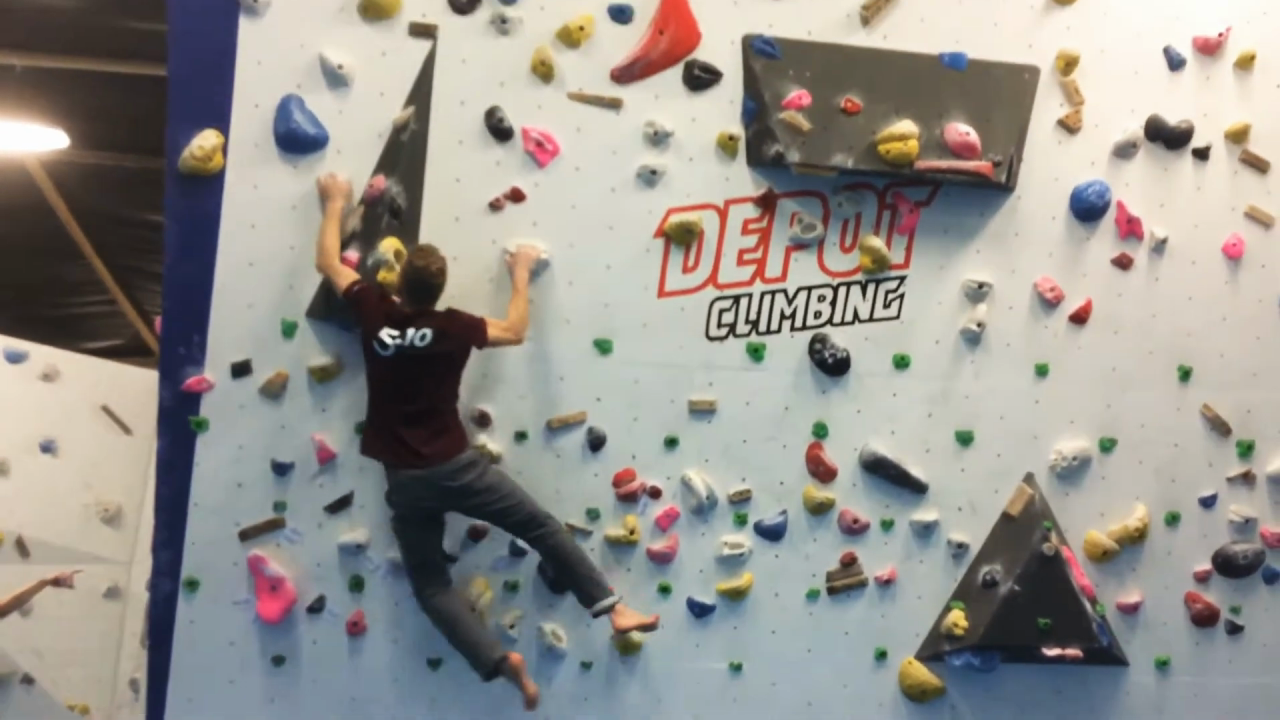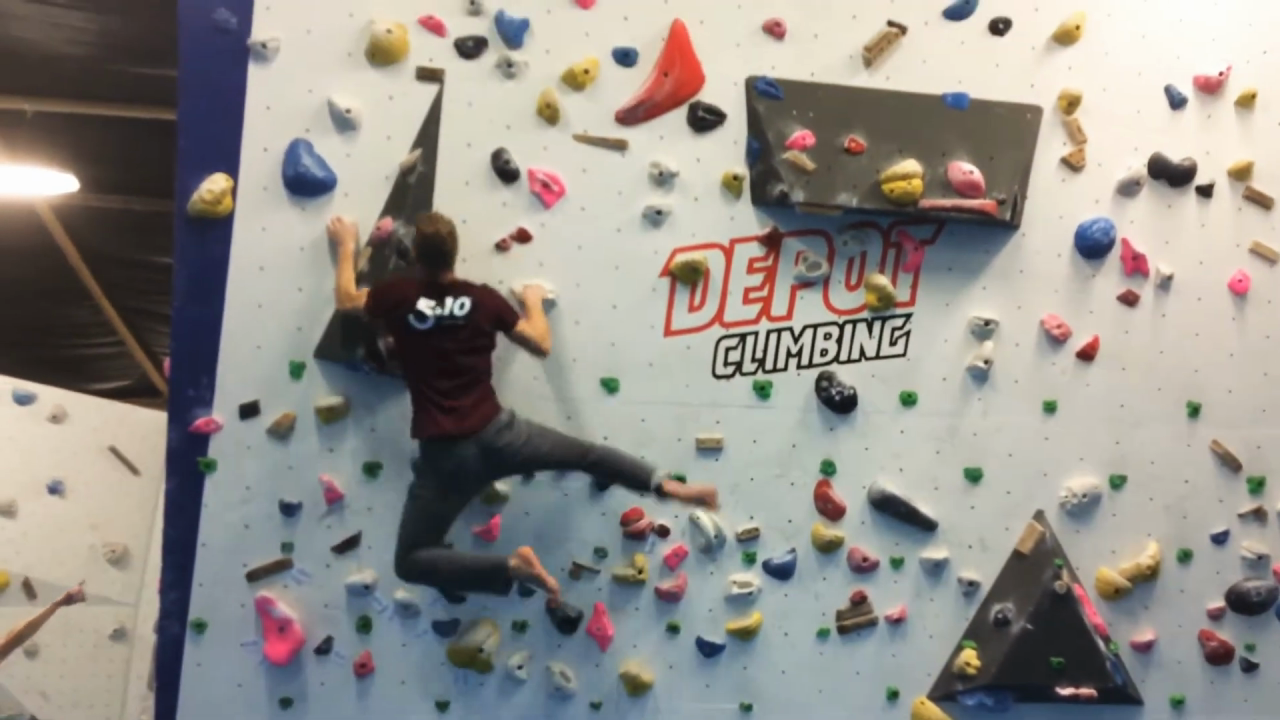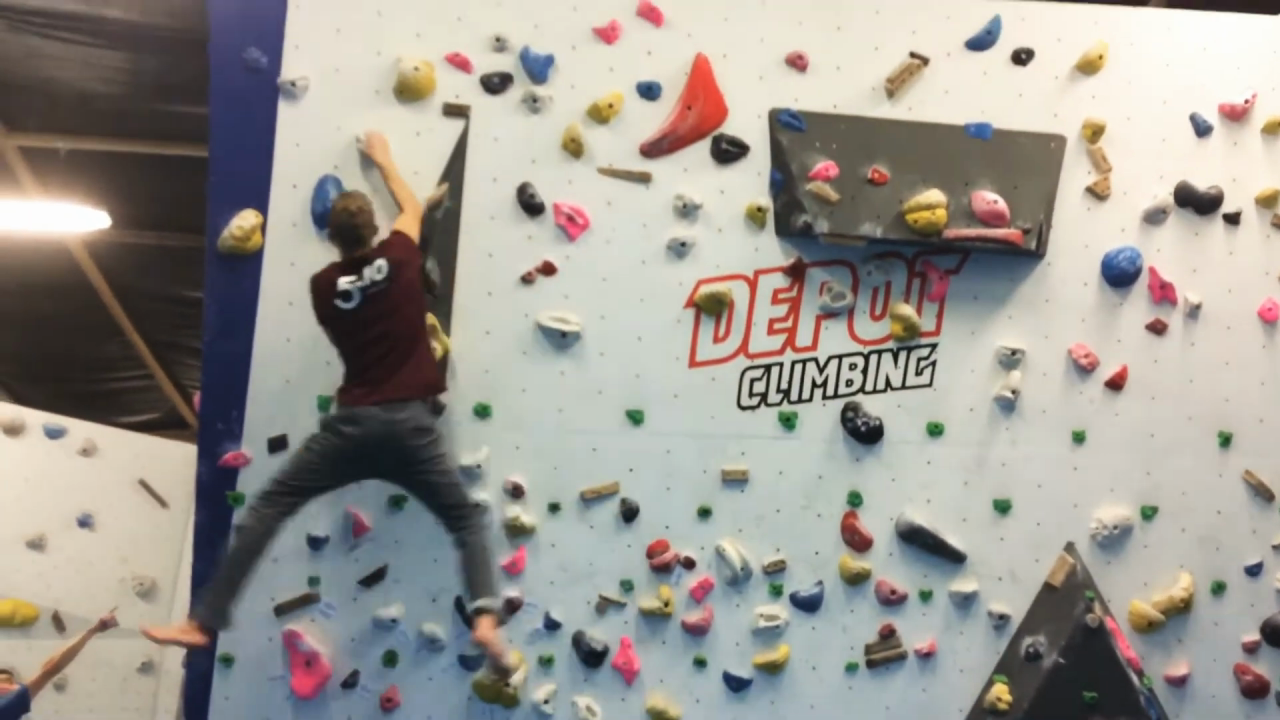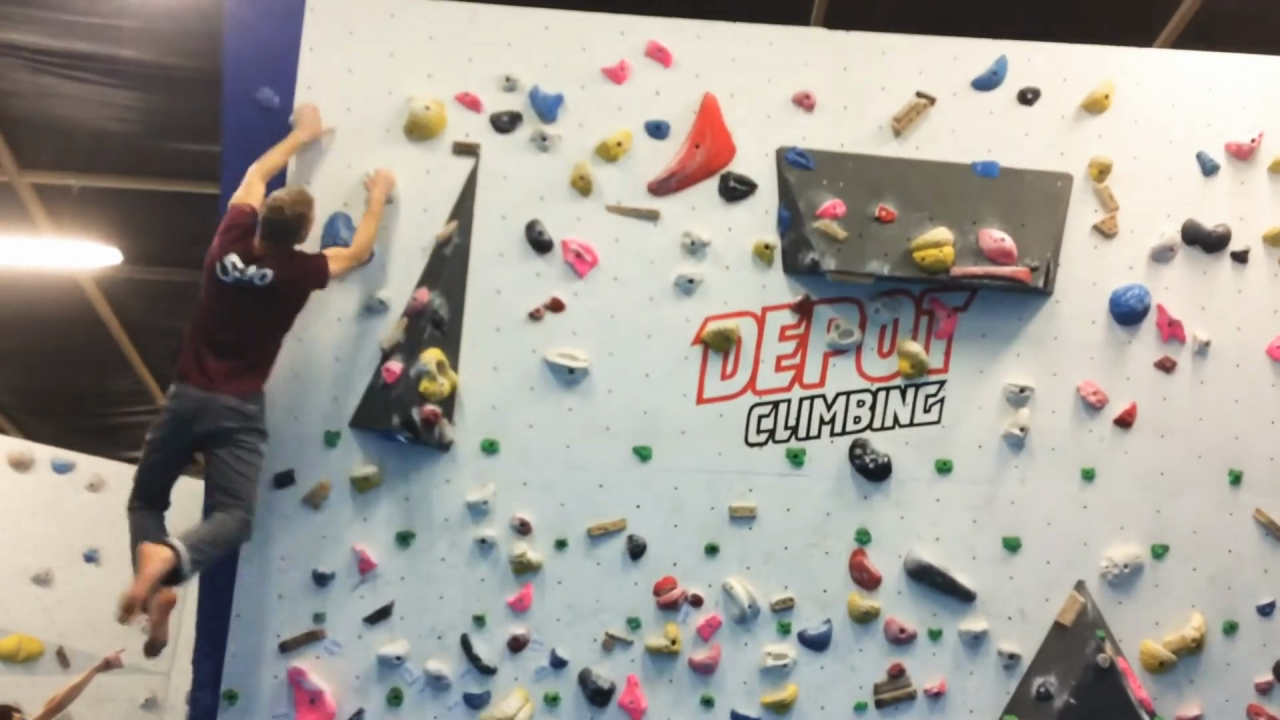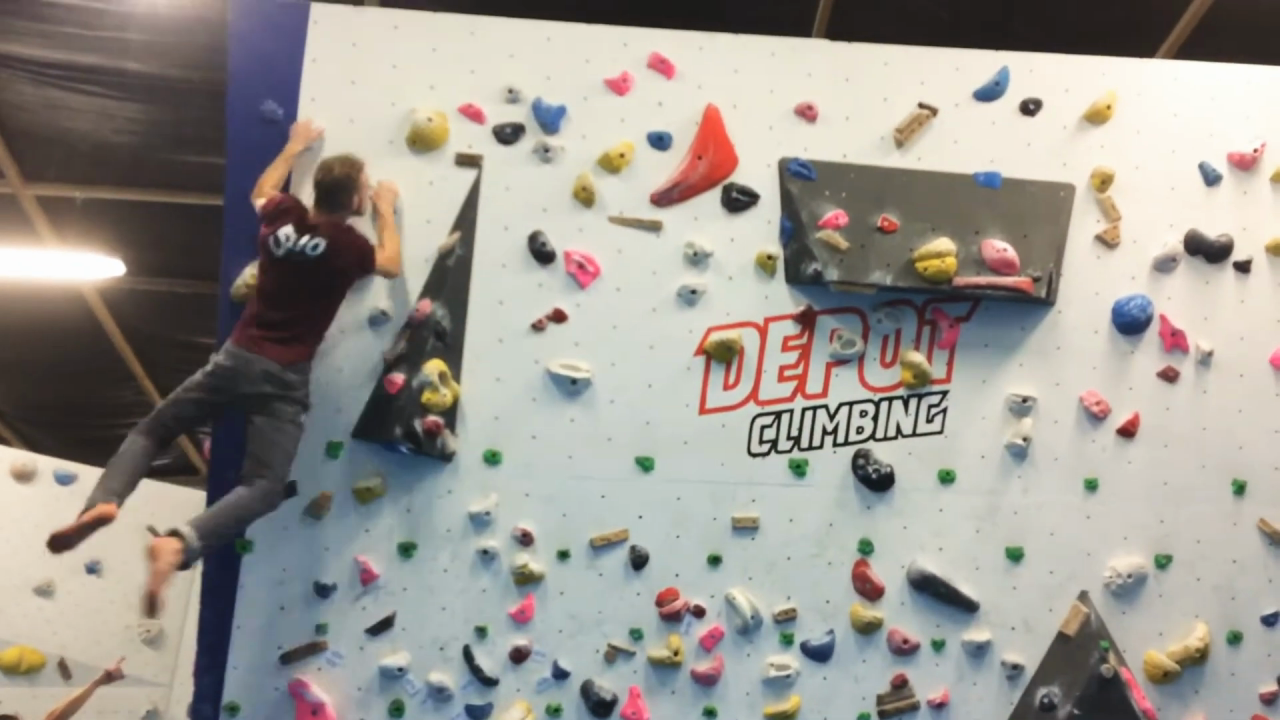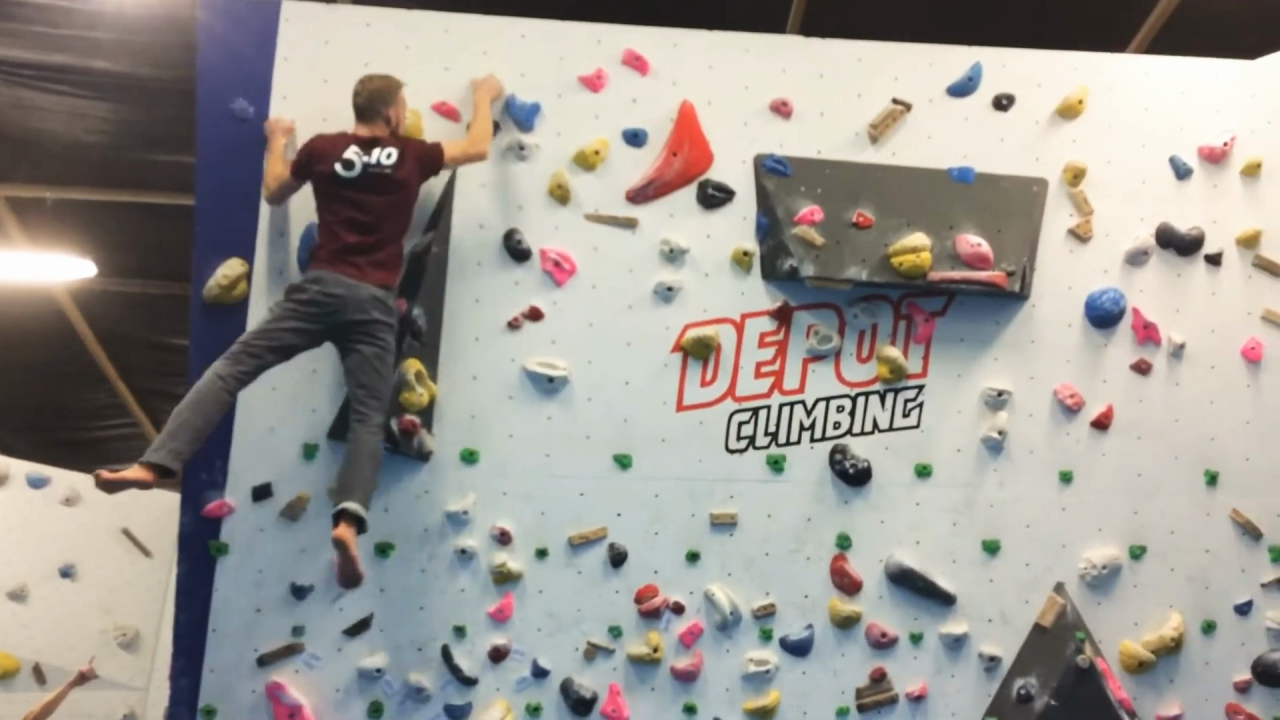
dt=0.4s
person 1, frame 1
left shoulder: (372, 310)
right shoulder: (454, 328)
left elbow: (328, 262)
right elbow: (515, 330)
left wrist: (335, 204)
right wrist: (521, 276)
left hip: (406, 480)
right hip: (459, 467)
left knee: (432, 587)
right knee: (543, 529)
left ankle: (503, 658)
right ankle: (615, 609)
person 1, frame 2
left shoulder: (398, 296)
right shoulder: (484, 300)
left elbow: (345, 300)
right elbow: (542, 345)
left wrist: (346, 249)
right wrist: (535, 305)
left hip: (444, 453)
right hip: (498, 433)
left knee: (412, 559)
right knee: (588, 455)
left ankle: (512, 566)
right ankle: (670, 487)
person 1, frame 3
left shoulder: (322, 285)
right shoulder: (399, 256)
right elbow: (412, 208)
right wrist: (382, 159)
left hip: (356, 424)
right hip: (414, 423)
left knee: (268, 508)
right knee: (466, 516)
left ankle: (202, 624)
right ankle: (484, 617)
person 1, frame 4
left shoulder: (231, 237)
right shoulder: (300, 270)
left elbow: (254, 174)
right elbow: (360, 251)
left wrist: (298, 136)
right wrist: (376, 199)
left hip: (185, 398)
right hip: (237, 410)
left knee: (146, 502)
right knee: (234, 517)
left ankle: (161, 590)
right ankle: (166, 557)
person 1, frame 5
left shoulder: (280, 220)
right shoulder: (347, 244)
left elbow: (264, 193)
right elbow: (393, 265)
left wrist: (294, 147)
right wrist: (387, 212)
left hip: (236, 359)
right hip: (283, 378)
left knee: (150, 430)
right knee: (264, 486)
left ankle: (104, 502)
right ankle: (179, 544)
person 1, frame 6
left shoulder: (323, 148)
right shoulder: (411, 155)
left elbow: (273, 192)
right elbow: (478, 147)
left wrist: (276, 142)
right wrist: (483, 98)
left hip: (320, 287)
right hip: (374, 301)
left knee: (230, 369)
right knee: (368, 420)
left ankle: (154, 465)
right ankle: (348, 521)
